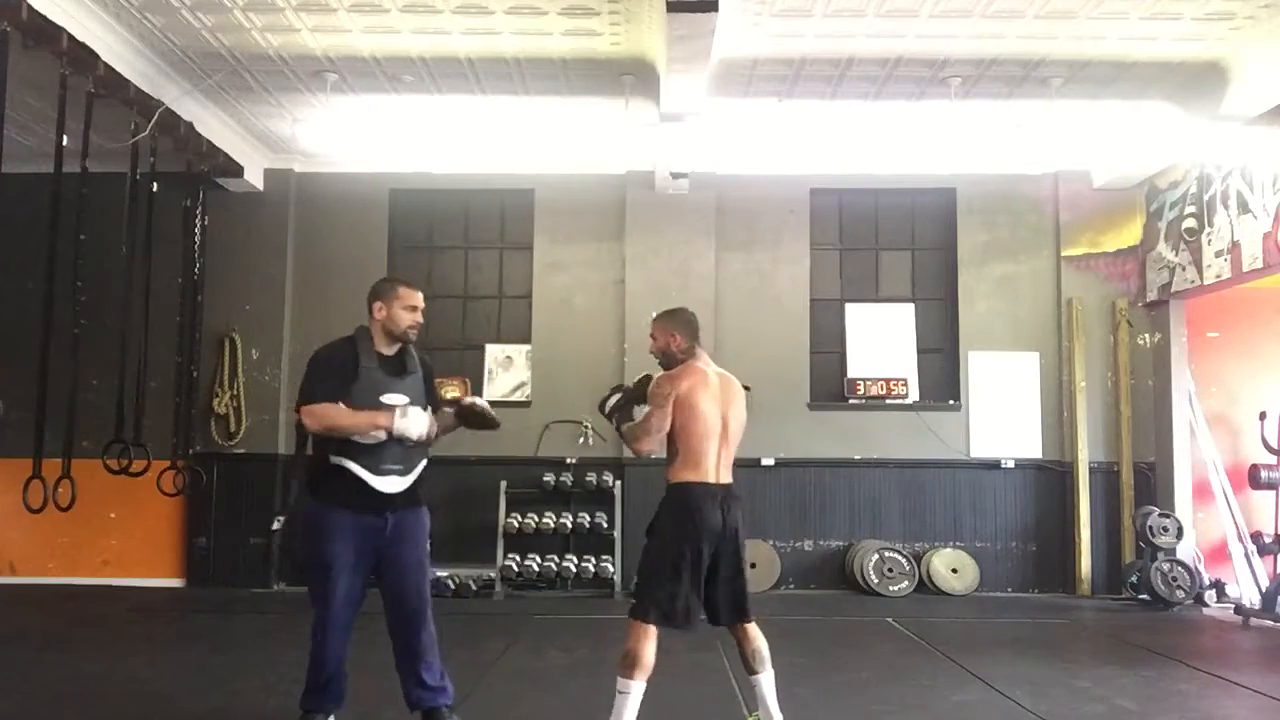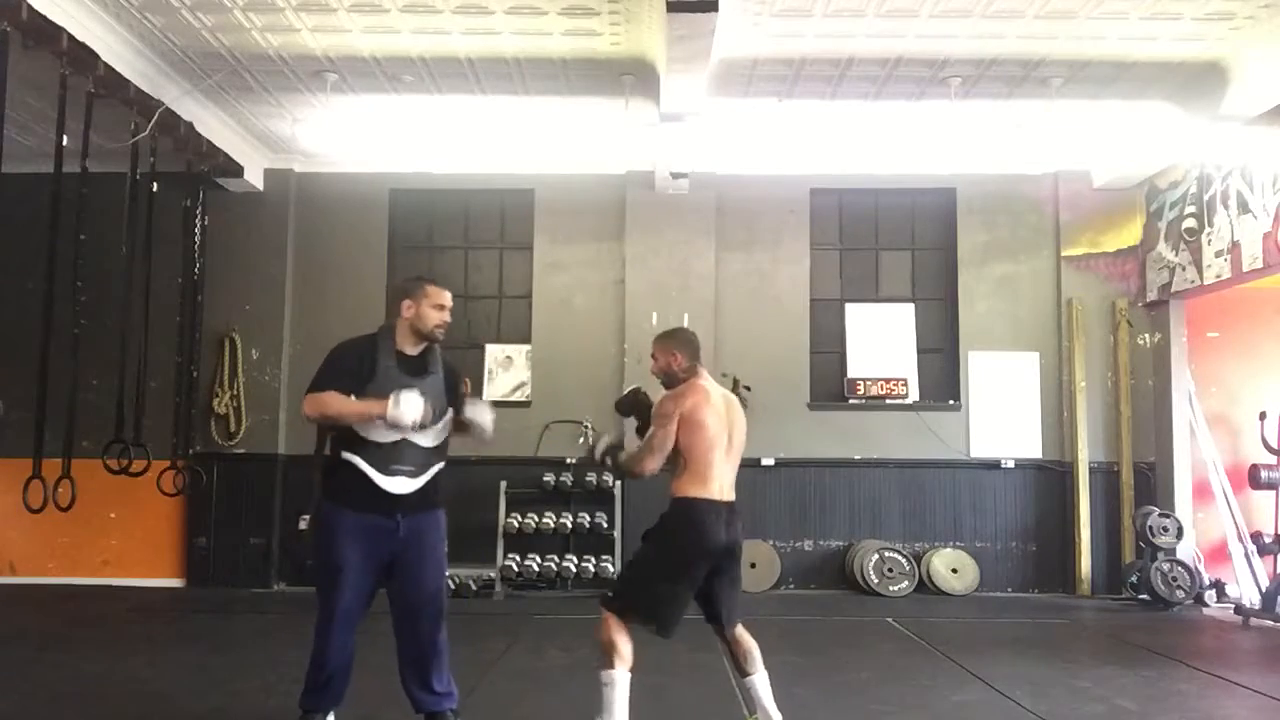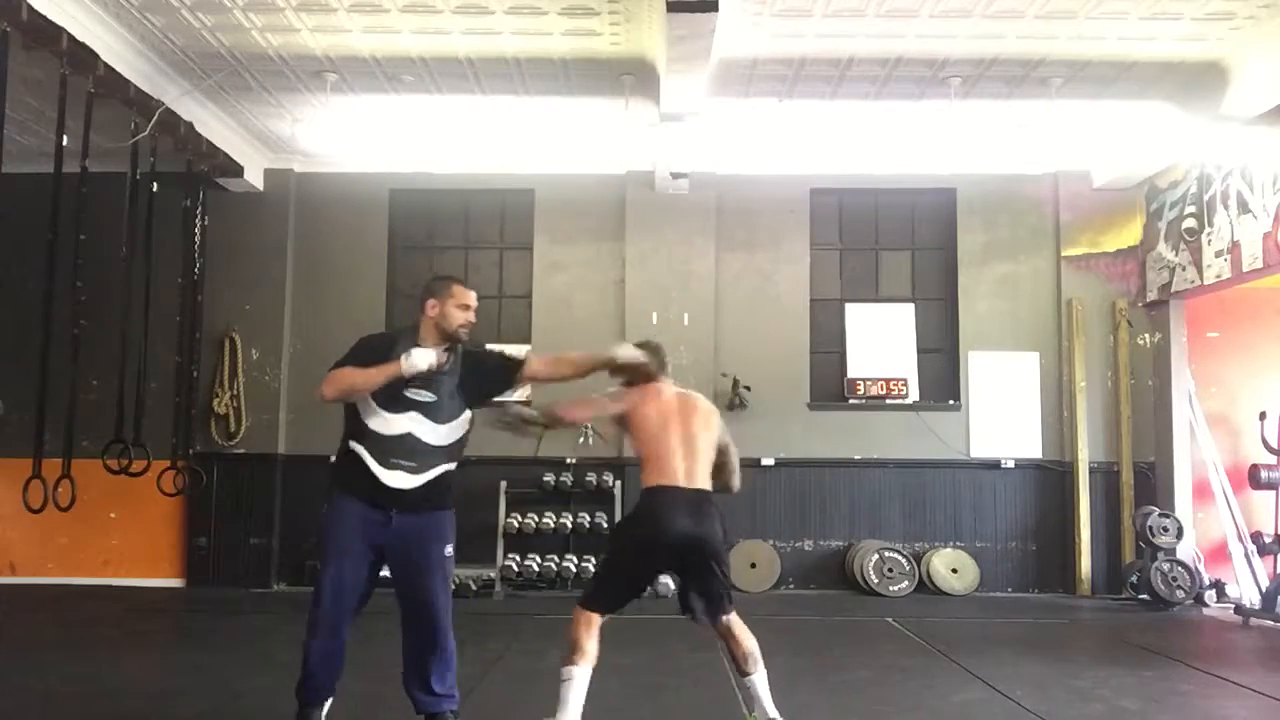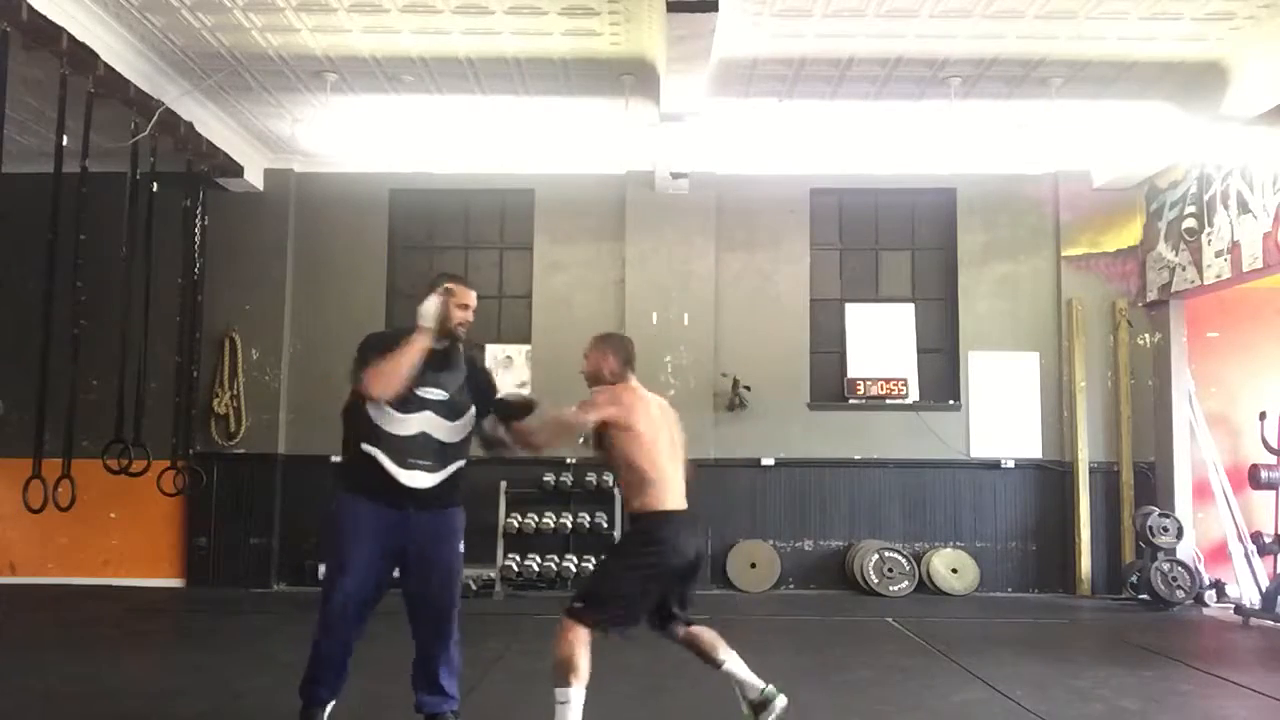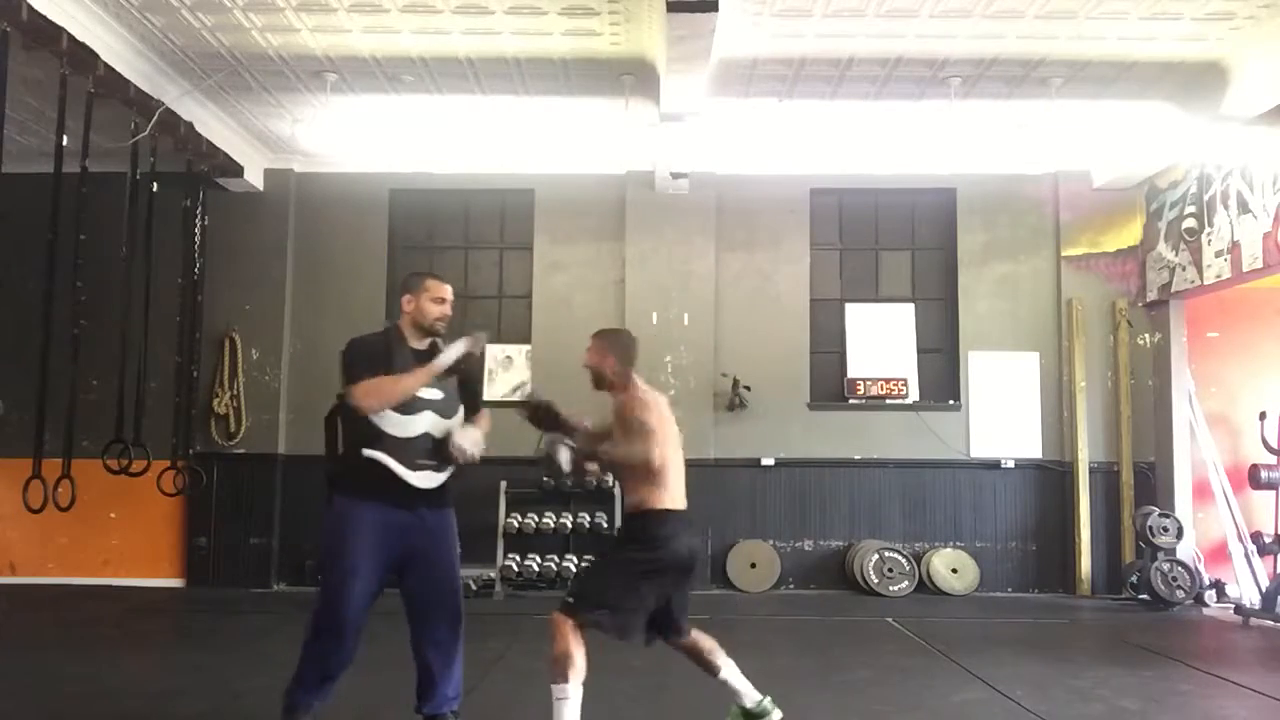
dt=0.2s
person 1, frame 1
left shoulder: (418, 366)
right shoulder: (335, 357)
right elbow: (314, 417)
left wrist: (460, 415)
right wrist: (389, 418)
left hip: (405, 511)
right hip: (341, 512)
left knee: (414, 610)
right knee: (333, 613)
person 1, frame 2
left shoulder: (444, 370)
right shoulder: (356, 354)
left elbow: (450, 424)
right elbow: (314, 405)
left wrist: (474, 419)
right wrist: (386, 407)
left hip: (421, 514)
right hip: (354, 512)
left knee: (427, 611)
right knee: (340, 612)
person 1, frame 3
left shoulder: (474, 364)
right shoulder: (379, 348)
left elbow: (542, 367)
right elbow: (332, 388)
left wrist: (609, 358)
right wrist: (403, 367)
left hip: (425, 513)
right hip: (358, 505)
left knee: (430, 612)
right knee: (333, 606)
person 1, frame 4
left shoulder: (472, 370)
right shoulder: (381, 345)
left elbow: (494, 430)
right elbow: (379, 390)
left wrist: (509, 417)
right wrist: (425, 332)
left hip: (437, 511)
right hip: (369, 504)
left knee: (439, 611)
right knee: (345, 606)
person 1, frame 5
left shoulder: (453, 365)
right shoulder: (367, 350)
left elbow: (478, 418)
right elbow: (368, 400)
left wrist: (473, 435)
right wrist: (442, 363)
left hip: (431, 509)
right hip: (367, 506)
left knee: (442, 613)
right knee: (343, 611)
person 2, frame 1
left shoulder: (670, 381)
right shoulder: (734, 387)
left elbow: (644, 444)
left wrist: (620, 413)
left hip: (687, 504)
right hip: (727, 504)
left knee: (645, 620)
right knee: (739, 618)
person 2, frame 2
left shoulder: (675, 399)
right shoulder: (732, 403)
left elbow: (647, 464)
left wrist: (611, 455)
right wrist: (652, 420)
left hip: (690, 520)
right hip: (728, 522)
left knee: (614, 616)
right knee: (730, 625)
person 2, frame 3
left shoulder: (632, 397)
right shoulder: (706, 409)
left elbow: (571, 413)
right elbow: (731, 481)
left wrist: (524, 414)
left hip: (658, 515)
right hip: (703, 517)
left knee: (587, 615)
right knee: (725, 618)
person 2, frame 4
left shoulder: (608, 400)
right shoulder: (660, 408)
left elbow: (541, 438)
left wrist: (511, 424)
left hip: (654, 536)
right hip: (683, 534)
left knee: (574, 626)
right knee: (675, 626)
person 2, frame 5
left shoulder: (636, 404)
right shoulder: (632, 401)
left elbow: (649, 459)
left wrist: (586, 443)
right wrist: (562, 423)
left hip: (653, 536)
right hip: (675, 535)
left knee: (567, 622)
right knee: (676, 632)
